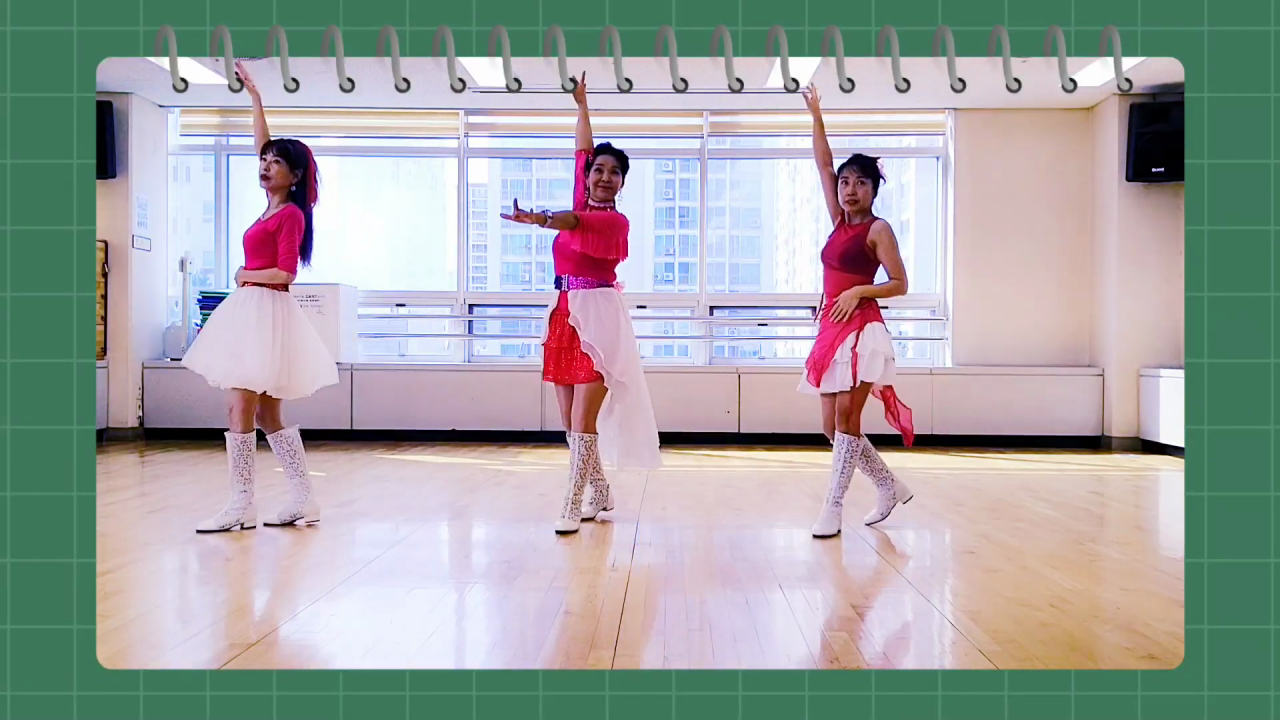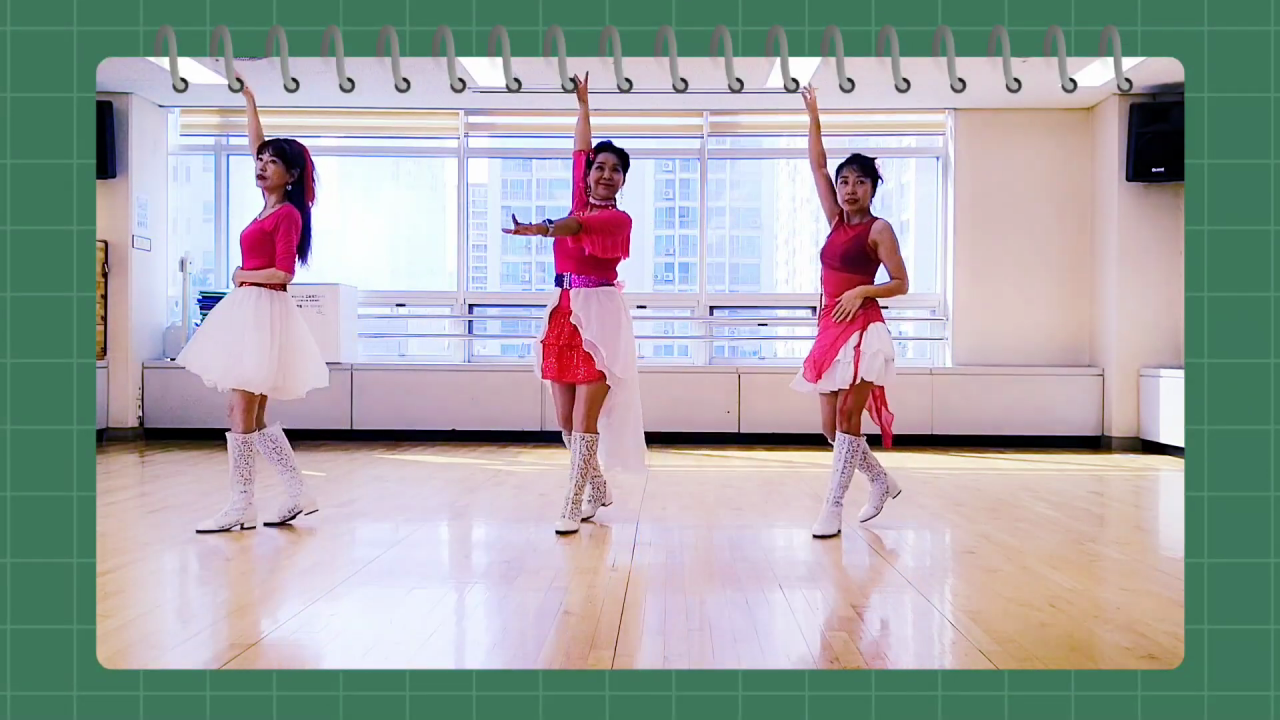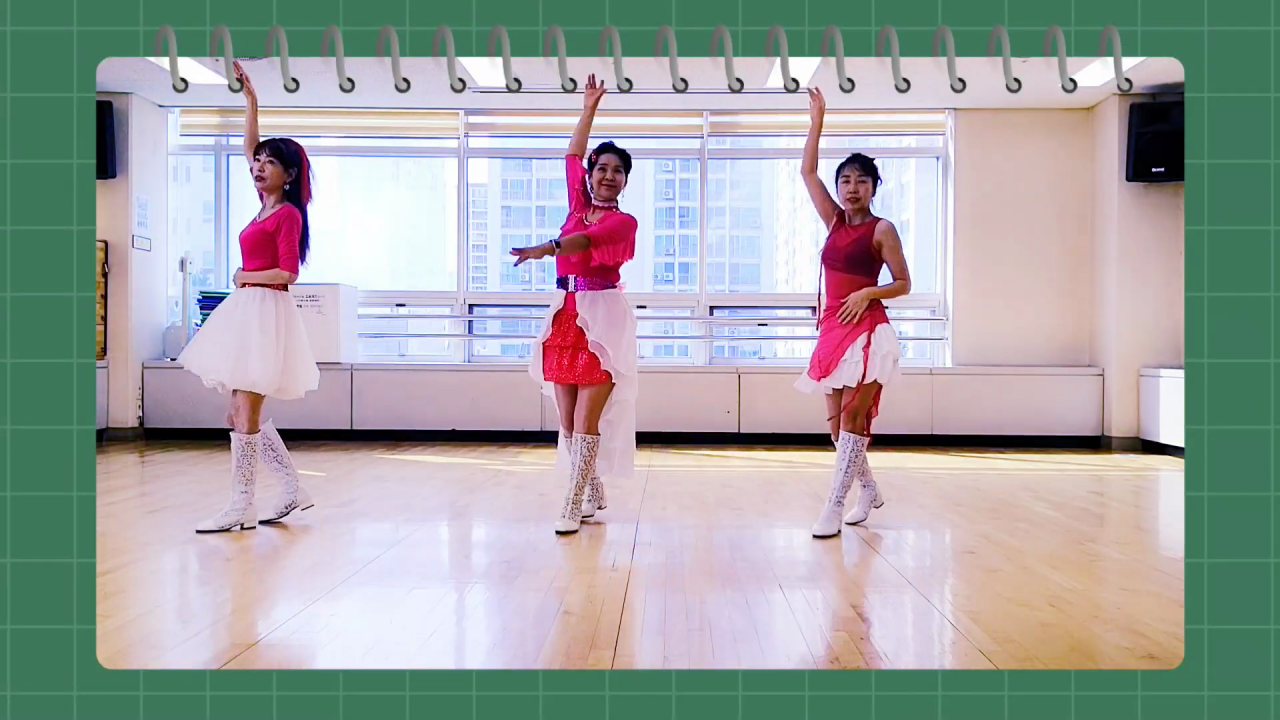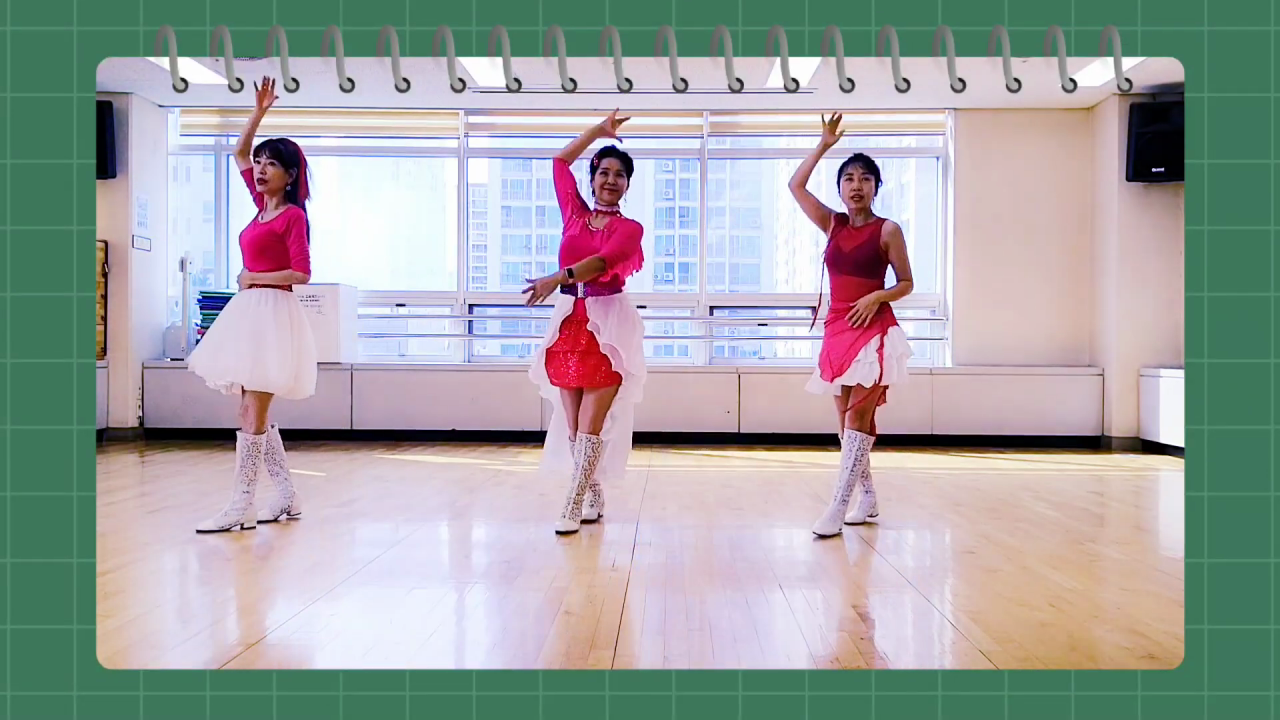
dt=0.1s
person 1, frame 1
left shoulder: (291, 214)
right shoulder: (275, 205)
left elbow: (286, 273)
right elbow: (261, 142)
left wrist: (245, 275)
right wrist: (252, 94)
left hip: (265, 312)
right hip: (252, 312)
left knee: (240, 414)
right knee: (267, 416)
left ankle: (241, 507)
right ankle: (303, 500)
person 1, frame 2
left shoulder: (289, 214)
right shoulder: (272, 205)
left elbow: (283, 273)
right elbow: (256, 144)
left wrist: (243, 276)
right wrist: (249, 98)
left hip: (263, 312)
right hip: (247, 312)
left knee: (242, 414)
right knee: (254, 416)
left ankle: (241, 508)
right ankle: (299, 493)
person 1, frame 3
left shoulder: (289, 214)
right shoulder: (268, 206)
left elbow: (288, 273)
right elbow: (250, 147)
left wrist: (244, 277)
right wrist: (249, 96)
left hip: (265, 312)
right hip: (247, 312)
left knee: (244, 414)
right knee: (247, 415)
left ankle: (241, 507)
right ankle: (292, 489)
person 1, frame 4
left shoulder: (294, 215)
right shoulder: (262, 206)
left elbow: (301, 274)
right elbow: (241, 155)
left wrist: (254, 277)
right wrist: (258, 111)
left hip: (273, 313)
right hip: (248, 312)
left knee: (253, 416)
right knee: (253, 415)
left ankle: (241, 508)
right ankle: (285, 495)
person 2, frame 1
left shoulder: (616, 221)
right shoulder: (582, 205)
left elbow: (574, 222)
right elbow: (583, 151)
left wrist: (540, 219)
right wrist: (581, 104)
left hip: (597, 318)
right hip: (564, 317)
left knee: (583, 421)
right knee: (572, 421)
left ankle: (573, 506)
right ankle: (601, 493)
person 2, frame 2
left shoulder: (620, 219)
right shoulder: (580, 206)
left elbow: (583, 228)
right elbow: (579, 152)
left wrist: (538, 228)
right wrist: (583, 103)
left hip: (599, 316)
right hip: (562, 316)
left knee: (585, 419)
right knee: (566, 420)
left ankle: (573, 506)
right ankle: (599, 489)
person 2, frame 3
left shoulder: (625, 222)
right shoulder: (578, 208)
left elbow: (589, 241)
right elbow: (573, 156)
left wrist: (546, 248)
right wrist: (590, 106)
left hip: (601, 318)
right hip: (563, 318)
left knee: (586, 421)
right knee: (568, 422)
left ankle: (573, 507)
right ankle: (594, 492)
person 2, frame 4
left shoulder: (630, 229)
right shoulder: (575, 215)
left elbow: (603, 260)
right elbow: (561, 161)
left wrist: (558, 281)
right wrist: (597, 133)
left hip: (609, 325)
right hip: (568, 325)
left knee: (591, 424)
right knee: (572, 422)
left ankle: (574, 506)
right ankle: (594, 497)
person 3, frame 1
left shoulder: (878, 229)
right shoulder: (839, 222)
left elbow: (900, 283)
right elbow: (823, 164)
left wrist: (859, 291)
right wrist: (815, 117)
left hip: (859, 331)
right hip: (832, 331)
left knee: (846, 420)
right knee: (834, 425)
left ankle: (833, 508)
right ankle: (889, 486)
person 3, frame 2
left shoulder: (879, 229)
right shoulder: (836, 221)
left elbow: (900, 284)
right elbow: (816, 167)
left wrist: (862, 291)
right wrist: (813, 119)
left hip: (862, 330)
right hip: (830, 329)
left knee: (847, 418)
right knee: (831, 424)
left ankle: (834, 507)
right ankle: (881, 481)
person 3, frame 3
left shoulder: (882, 229)
right shoulder: (835, 221)
left elbow: (903, 284)
right elbow: (808, 172)
left wrist: (868, 292)
right wrist: (817, 120)
left hip: (867, 331)
right hip: (833, 330)
left knee: (852, 416)
right knee: (837, 423)
left ankle: (835, 506)
right ankle: (868, 489)
person 3, frame 4
left shoulder: (887, 229)
right shoulder: (831, 223)
left elbow: (906, 283)
right elbow: (795, 186)
left wrist: (876, 298)
right wrist: (823, 145)
left hip: (874, 331)
right hip: (838, 331)
left knee: (858, 414)
right knee: (848, 419)
left ankle: (840, 505)
right ankle: (865, 499)
